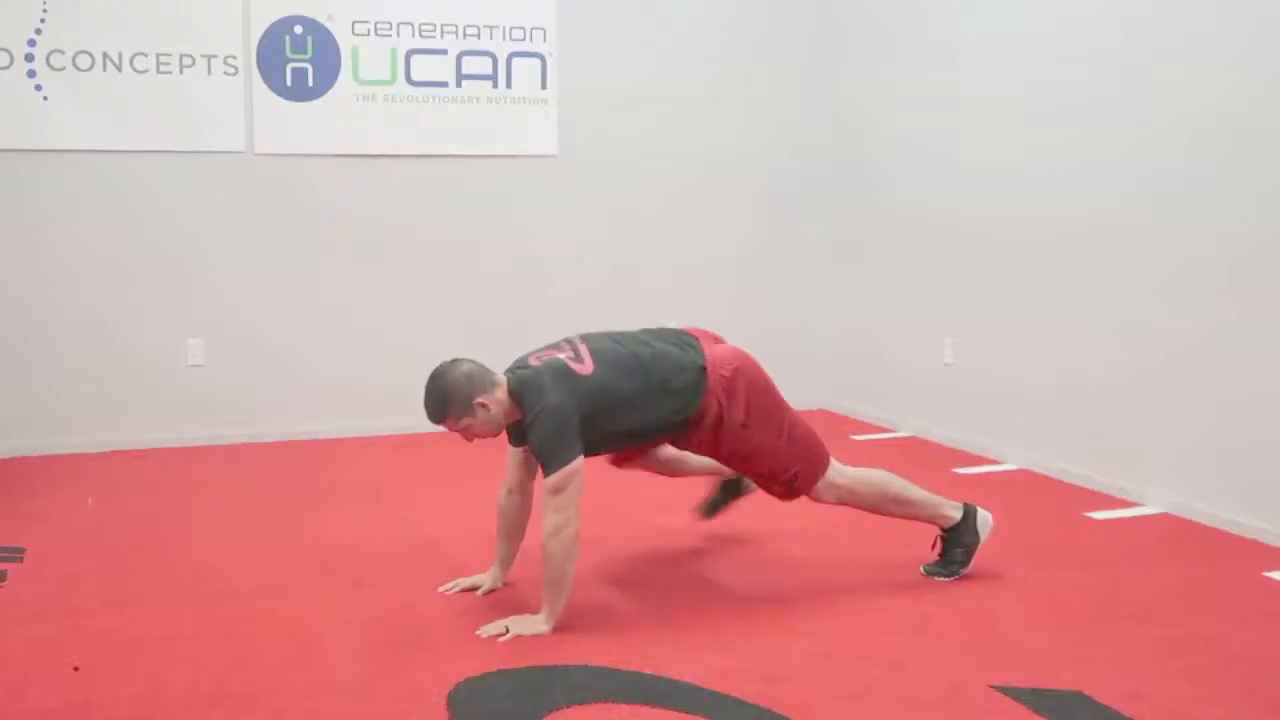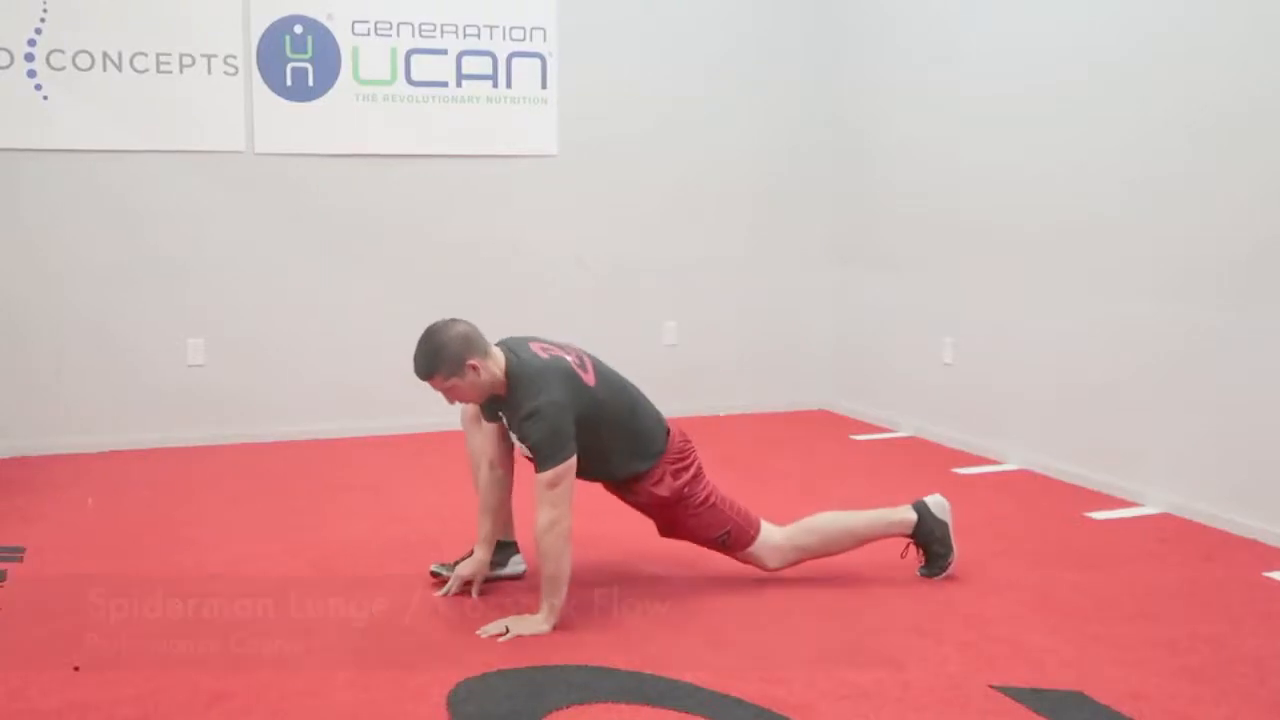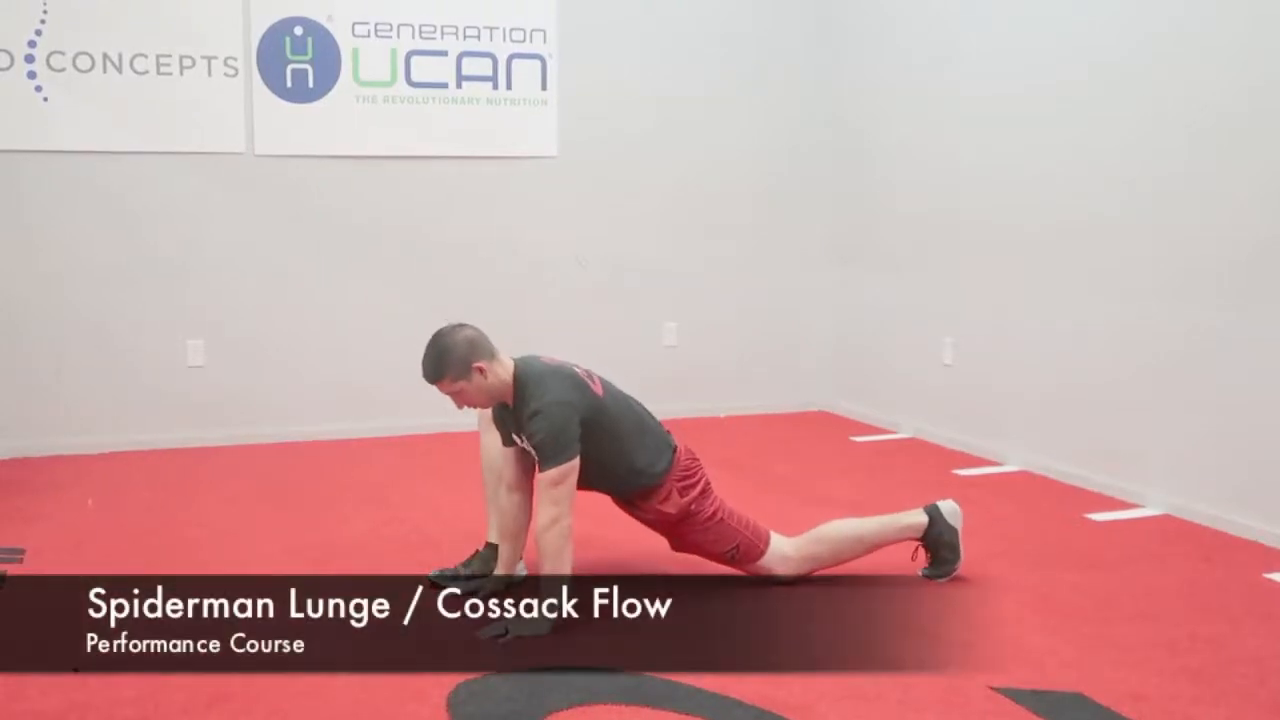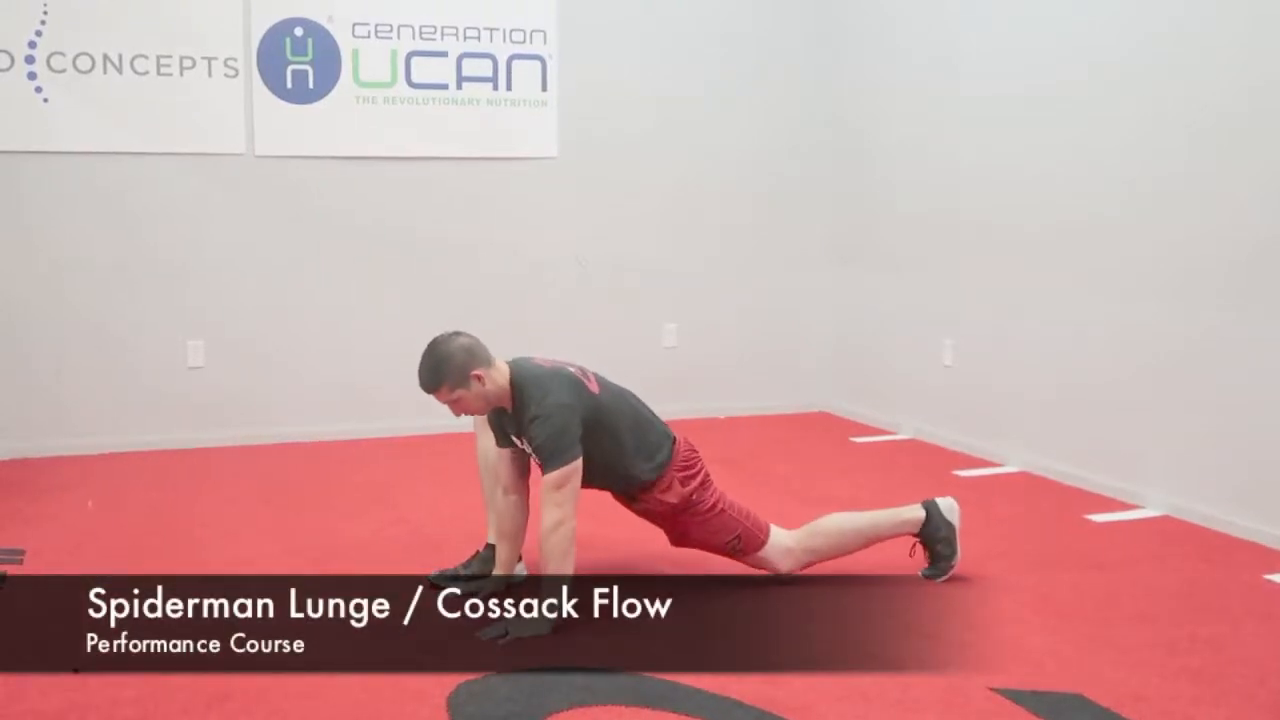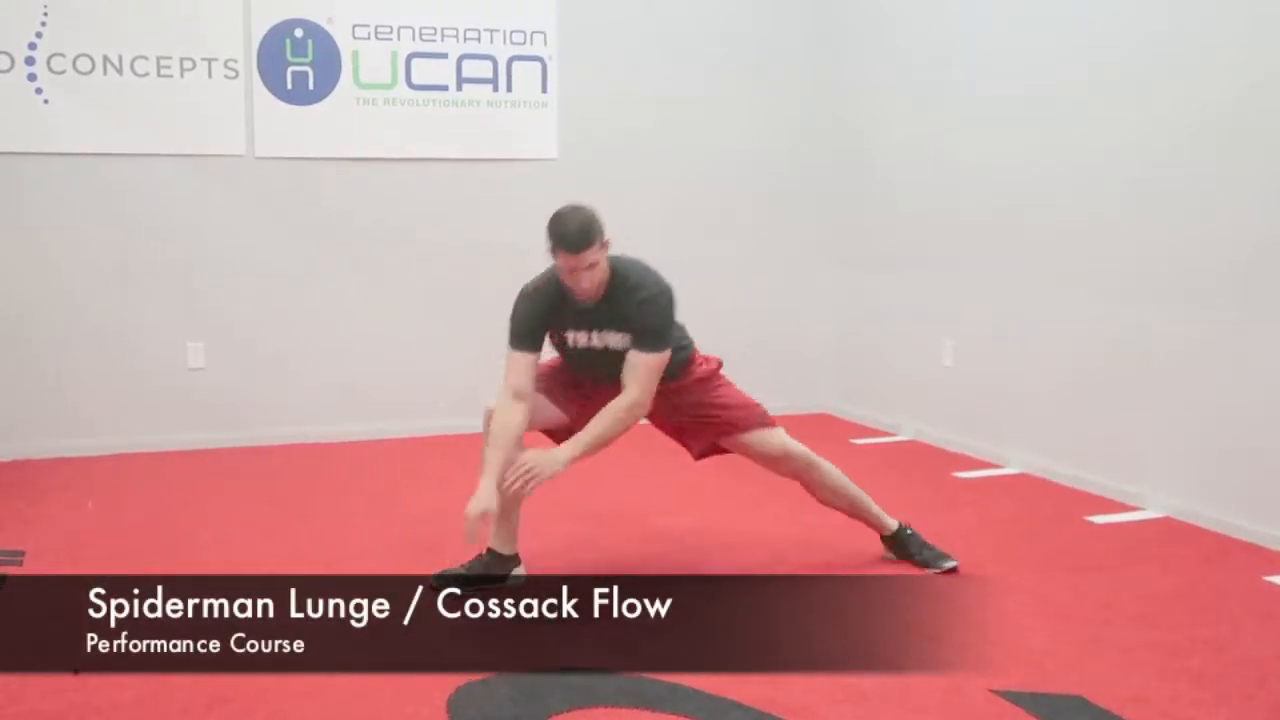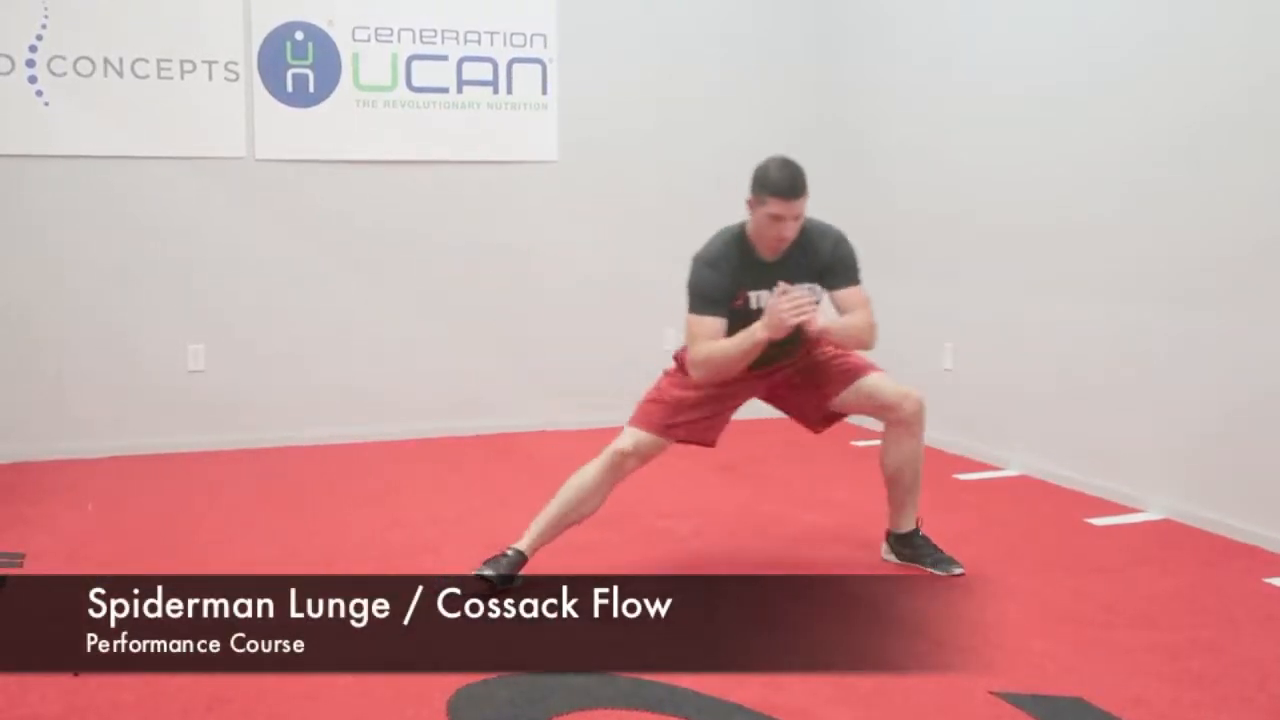
dt=0.5s
person 1, frame 1
left shoulder: (548, 407)
right shoulder: (517, 385)
left elbow: (560, 519)
right elbow: (516, 486)
left wrist: (546, 618)
right wrist: (498, 569)
left hip: (721, 391)
right hip: (692, 352)
left knee: (827, 483)
right knee: (624, 453)
left ankle: (958, 519)
right ankle: (732, 470)
person 1, frame 2
left shoulder: (543, 400)
right shoulder: (499, 364)
left elbow: (554, 515)
right elbow: (494, 463)
left wrist: (546, 617)
right wrist: (481, 551)
left hip: (657, 472)
right hip: (619, 449)
left knee: (776, 552)
right knee: (478, 422)
left ankle: (919, 517)
right ankle: (501, 552)
person 1, frame 3
left shoulder: (548, 407)
right shoulder: (509, 390)
left elbow: (554, 519)
right elbow: (514, 488)
right wrist: (502, 574)
left hip: (665, 488)
right hip: (629, 469)
left knee: (788, 561)
right knee: (490, 435)
left ankle: (929, 521)
right ankle: (492, 558)
person 1, frame 4
left shoulder: (548, 407)
right shoulder: (504, 392)
left elbow: (559, 519)
right elbow: (509, 489)
right wrist: (501, 578)
left hip: (663, 480)
right hip: (627, 464)
left knee: (787, 553)
right knee: (485, 439)
left ankle: (925, 517)
right ankle: (493, 557)
person 1, frame 5
left shoulder: (648, 291)
right shoulder: (535, 299)
left elbow: (636, 398)
right elbow: (514, 395)
left wrist: (560, 457)
right wrist: (486, 483)
left hip: (677, 379)
right hip: (589, 378)
left knee: (788, 455)
right knee: (502, 419)
left ankle: (899, 535)
right ankle: (500, 559)
person 1, frame 6
left shoulder: (829, 246)
right shoulder: (715, 261)
left elbow: (863, 331)
right elbow: (700, 365)
left wrist: (817, 322)
right wrist: (766, 328)
left hip: (800, 356)
right hip: (717, 363)
left knee: (906, 406)
right knee: (624, 452)
left ankle: (904, 536)
right ankle: (519, 554)
